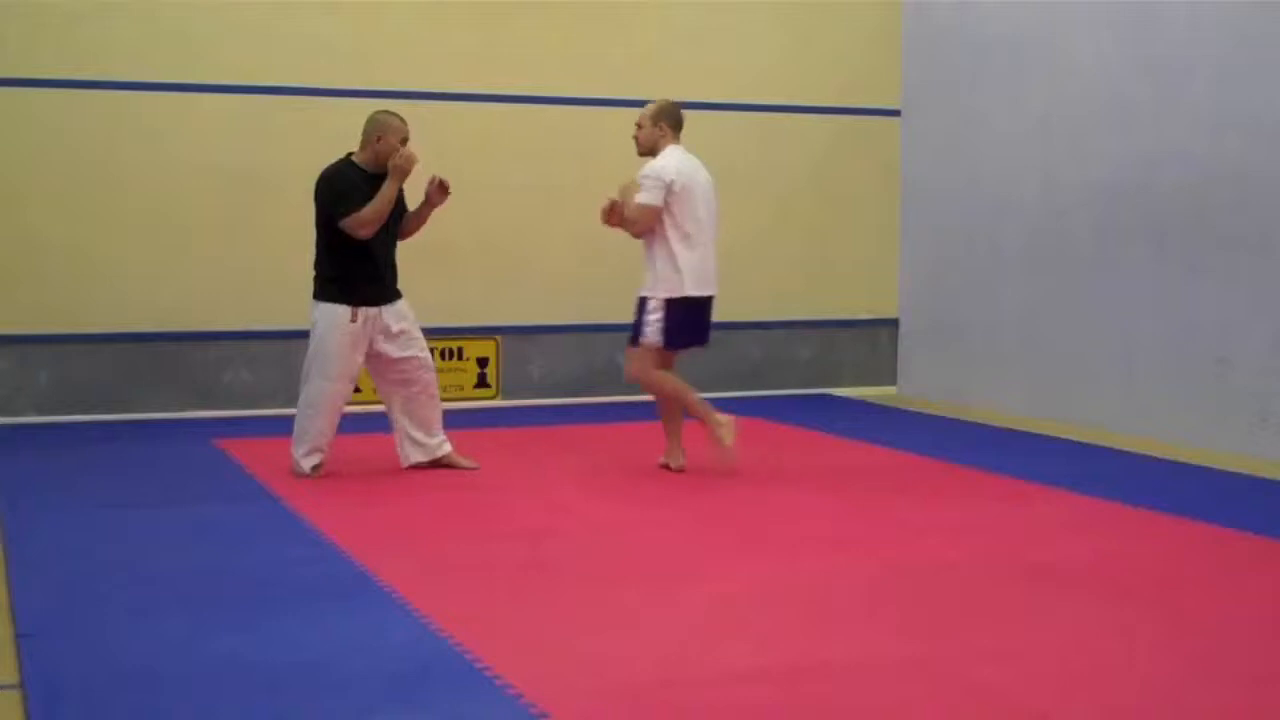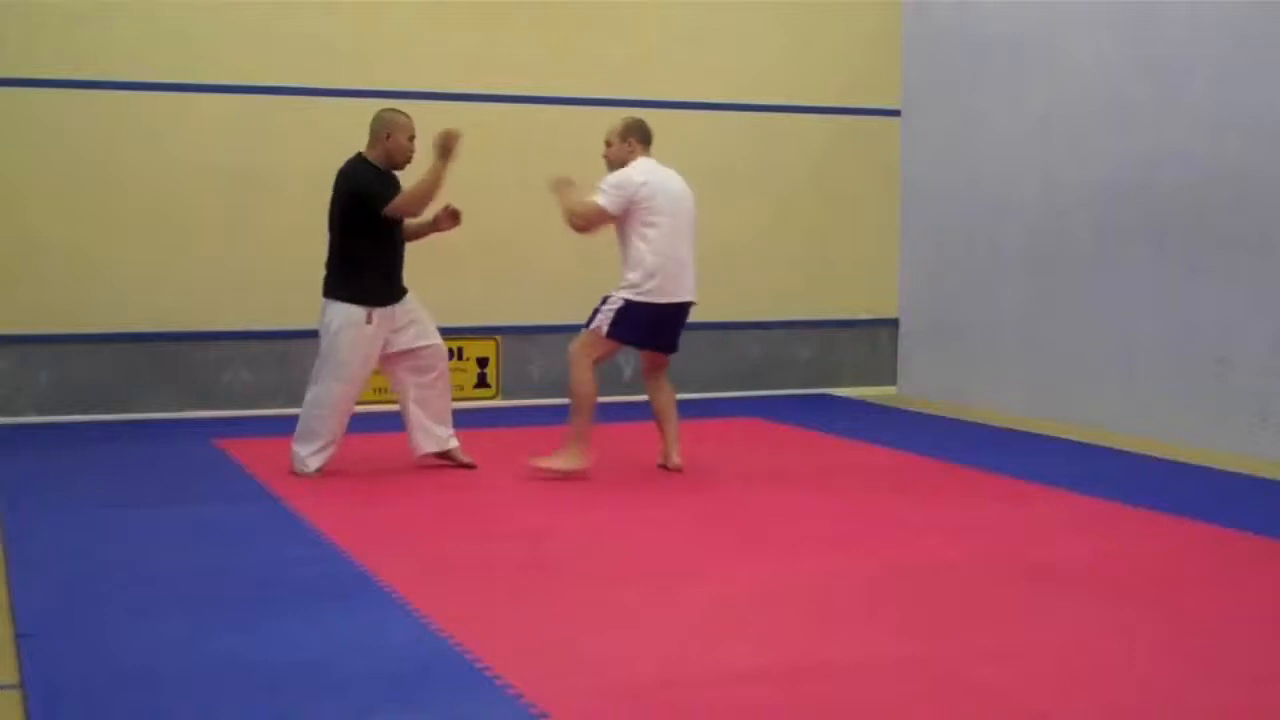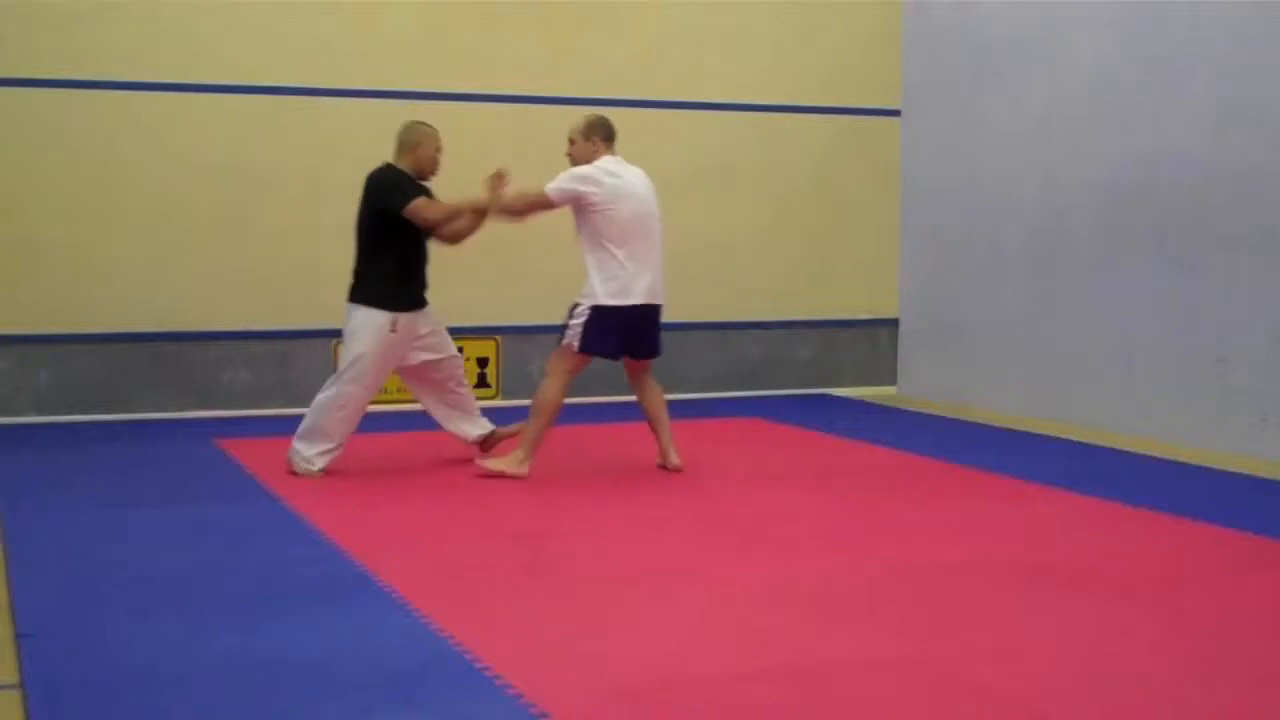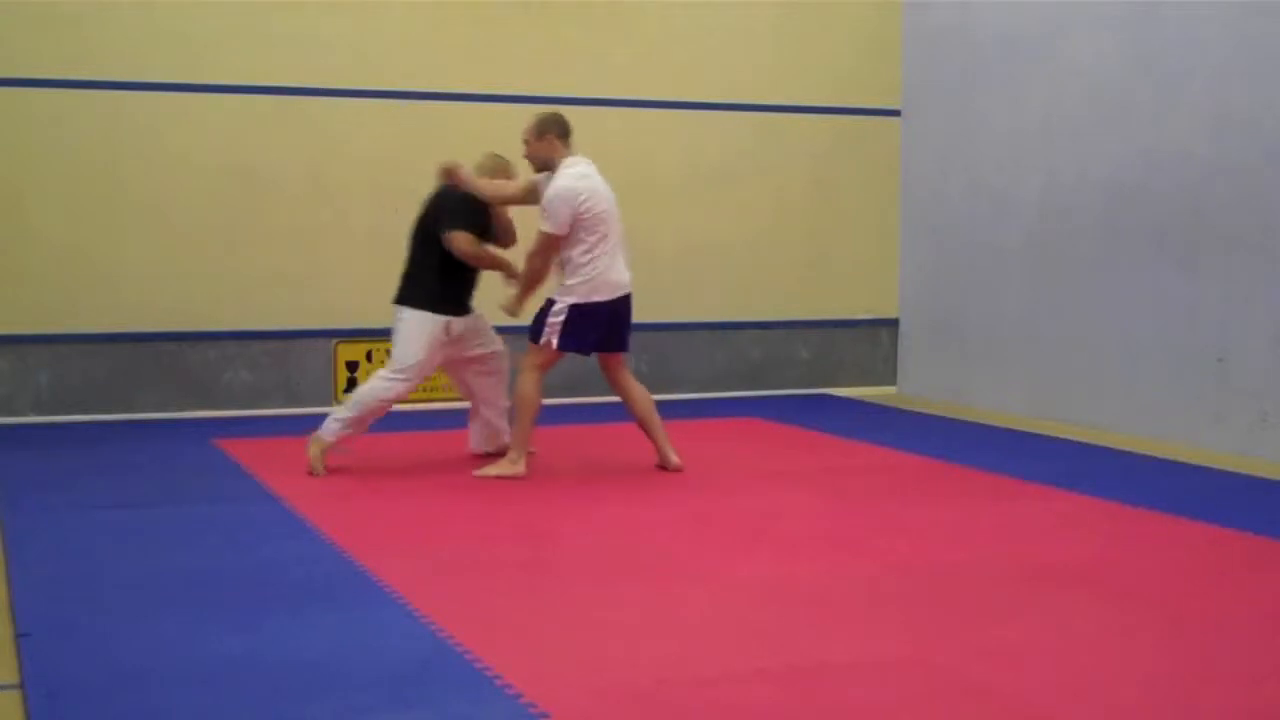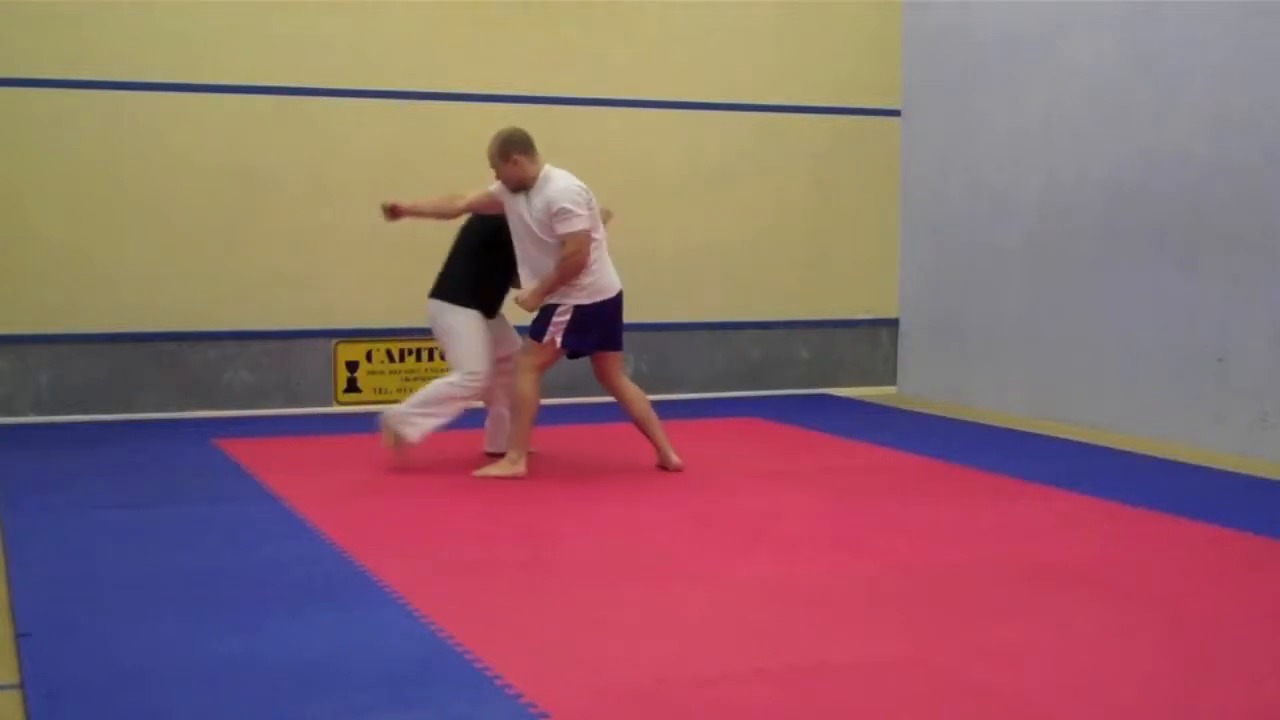
dt=0.2s
person 1, frame 1
left shoulder: (659, 168)
right shoulder: (695, 169)
left elbow: (639, 226)
left wrist: (623, 205)
right wrist: (625, 212)
left hip: (671, 288)
right hip: (697, 287)
left knee: (640, 370)
right knee: (661, 367)
left ankle: (714, 420)
right ankle: (674, 452)
person 1, frame 2
left shoulder: (626, 179)
right shoulder: (676, 181)
left elbow: (581, 221)
left wrist: (565, 192)
left hip: (643, 293)
right hip: (679, 294)
left knee: (581, 356)
right knee: (655, 371)
left ankle: (575, 451)
right ankle: (672, 452)
person 1, frame 3
left shoulder: (585, 178)
right shoulder: (640, 178)
left elbow: (524, 205)
left wrist: (491, 204)
left hip: (609, 299)
right hip: (647, 297)
left knee: (558, 370)
right knee: (641, 376)
left ankle: (520, 458)
right ankle: (669, 453)
person 1, frame 4
left shoulder: (564, 188)
right shoulder: (578, 172)
left elbow: (542, 256)
right elbow: (512, 193)
left wrist: (519, 297)
right wrist: (463, 178)
left hip: (583, 296)
right hip: (615, 292)
left knee: (531, 366)
right knee: (619, 374)
left ankle: (514, 459)
right ankle: (667, 453)
person 1, frame 5
left shoulder: (562, 192)
right shoulder: (513, 192)
left elbow: (577, 256)
right elbow: (458, 206)
left wrist: (538, 292)
left hip: (582, 299)
right hip: (603, 297)
left knee: (527, 366)
right knee: (614, 378)
left ankle: (515, 459)
right ankle: (667, 453)
person 2, frame 1
left shoulder: (384, 178)
right shoulder: (336, 179)
left elbow: (400, 230)
right elbow: (362, 227)
left wrist: (429, 204)
right wrist: (395, 181)
left hip: (387, 303)
right hip: (341, 306)
left knee: (416, 371)
right knee: (328, 384)
left ankle: (432, 449)
right ankle: (307, 459)
person 2, frame 2
left shoulder: (384, 178)
right shoulder: (356, 177)
right elbow: (410, 204)
left wrist: (434, 225)
right wrist: (442, 159)
left hip: (394, 299)
right hip: (352, 304)
left knee: (429, 359)
right knee: (338, 382)
left ankle: (440, 442)
right ankle: (306, 459)
person 2, frame 3
left shoulder: (412, 188)
right shoulder: (385, 182)
left elbow: (448, 233)
right elbow: (430, 215)
left wrist: (485, 204)
right wrist: (485, 200)
left hip: (412, 309)
right hip: (375, 310)
left knee: (445, 366)
right knee: (353, 384)
left ankle: (480, 432)
right ankle: (306, 457)
person 2, frame 4
left shoulder: (472, 207)
right shoulder: (454, 200)
left elbow: (506, 239)
right elbow: (464, 248)
left wrist: (498, 207)
right wrist: (506, 267)
left hip: (458, 313)
right hip: (424, 311)
left knee: (492, 361)
right knee: (399, 377)
left ankle: (493, 441)
right ankle: (326, 437)
person 2, frame 5
left shoulder: (505, 218)
right shoulder: (508, 218)
right hip: (457, 307)
left knee: (509, 366)
right knee: (472, 378)
left ankle: (501, 443)
right ankle: (400, 423)
